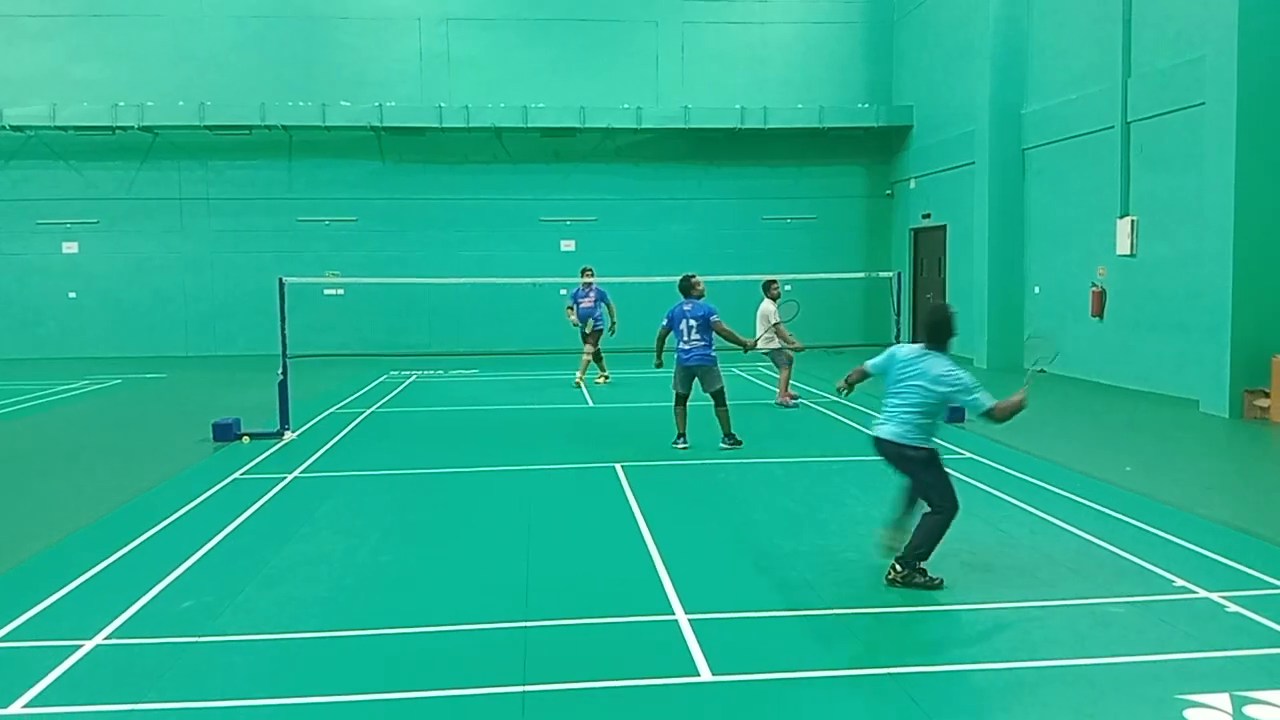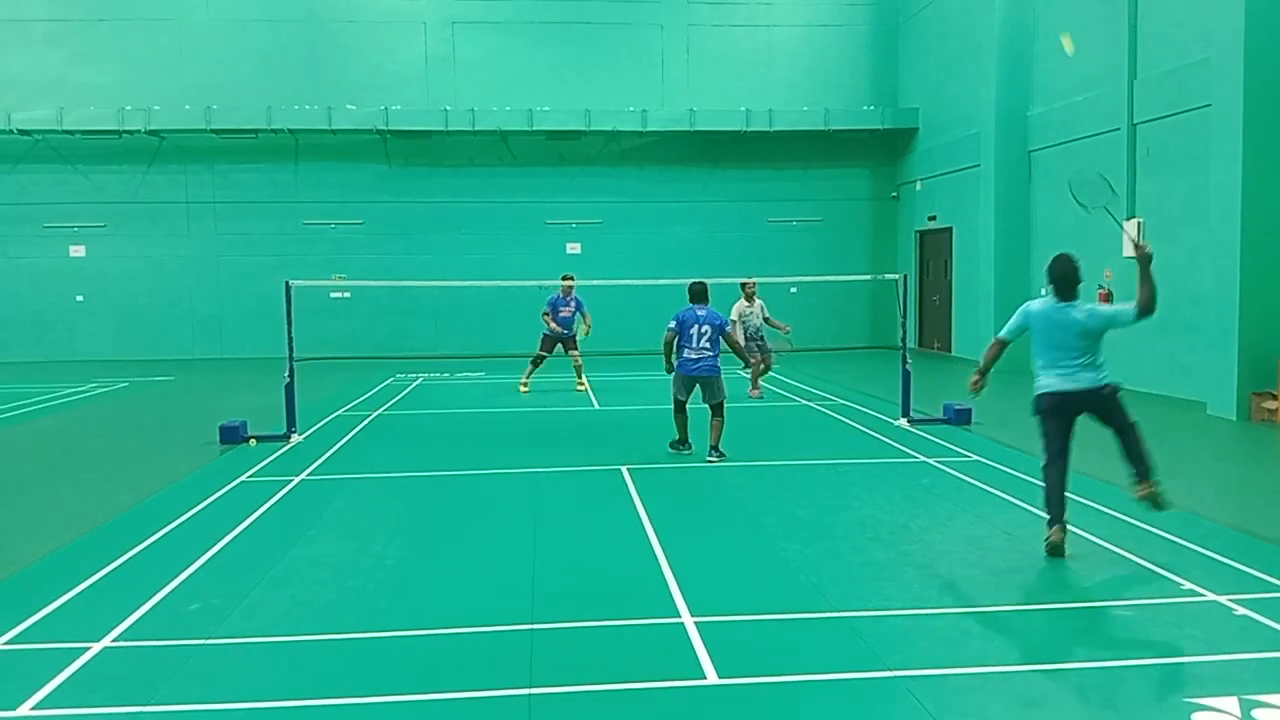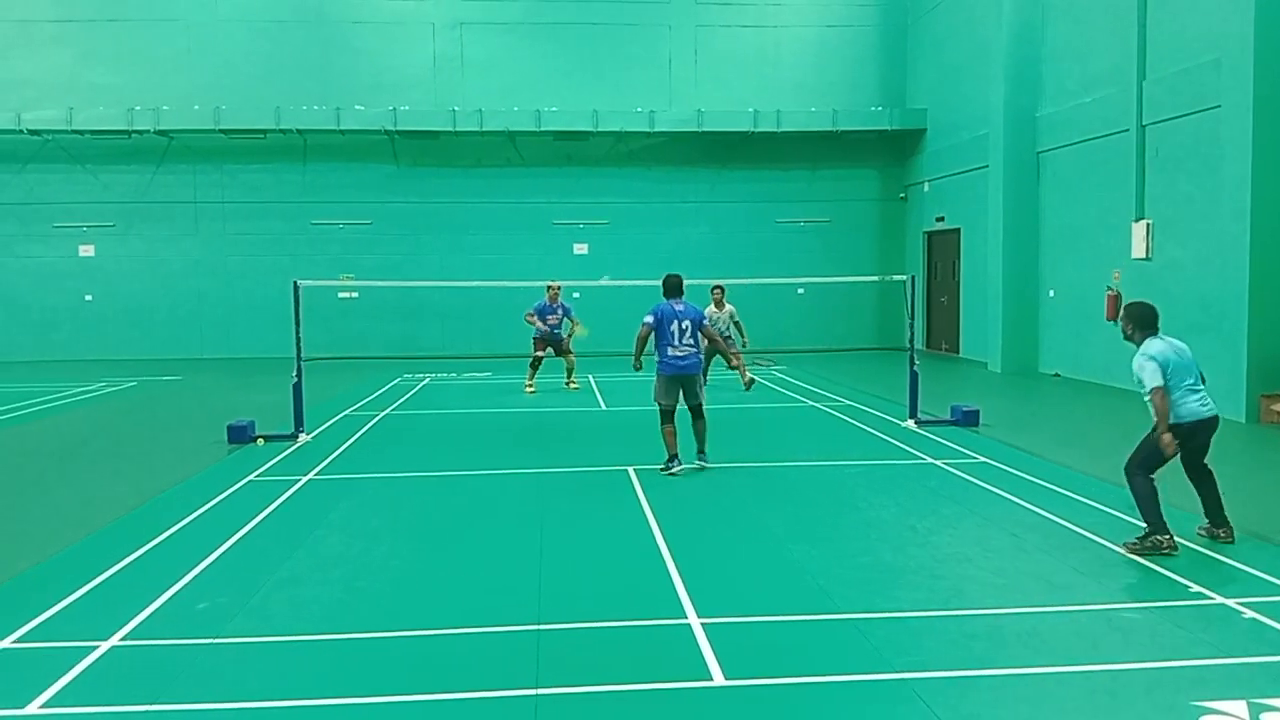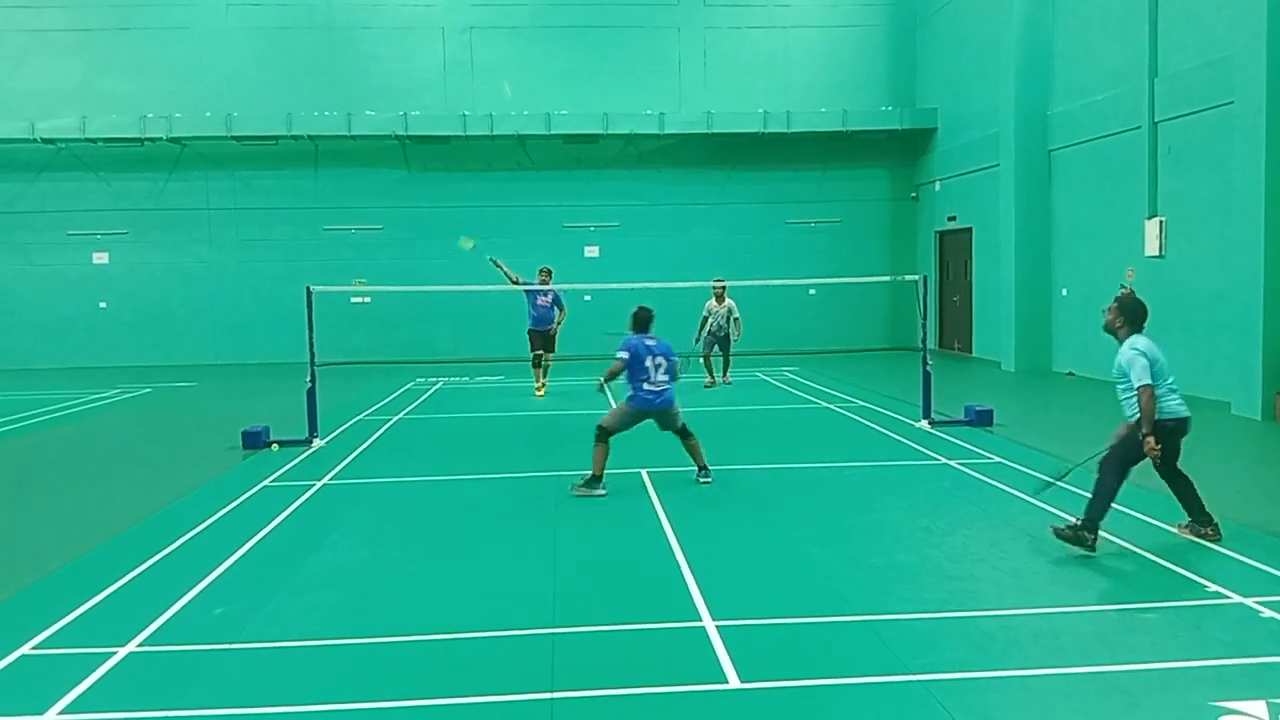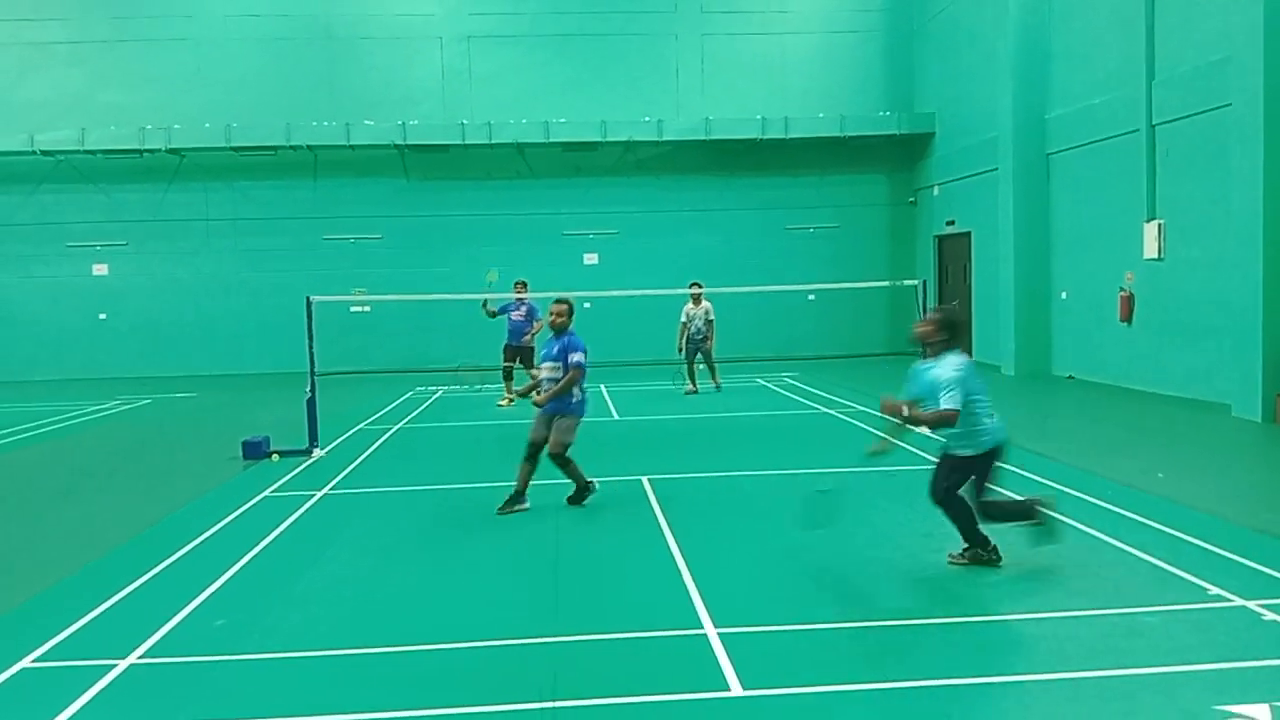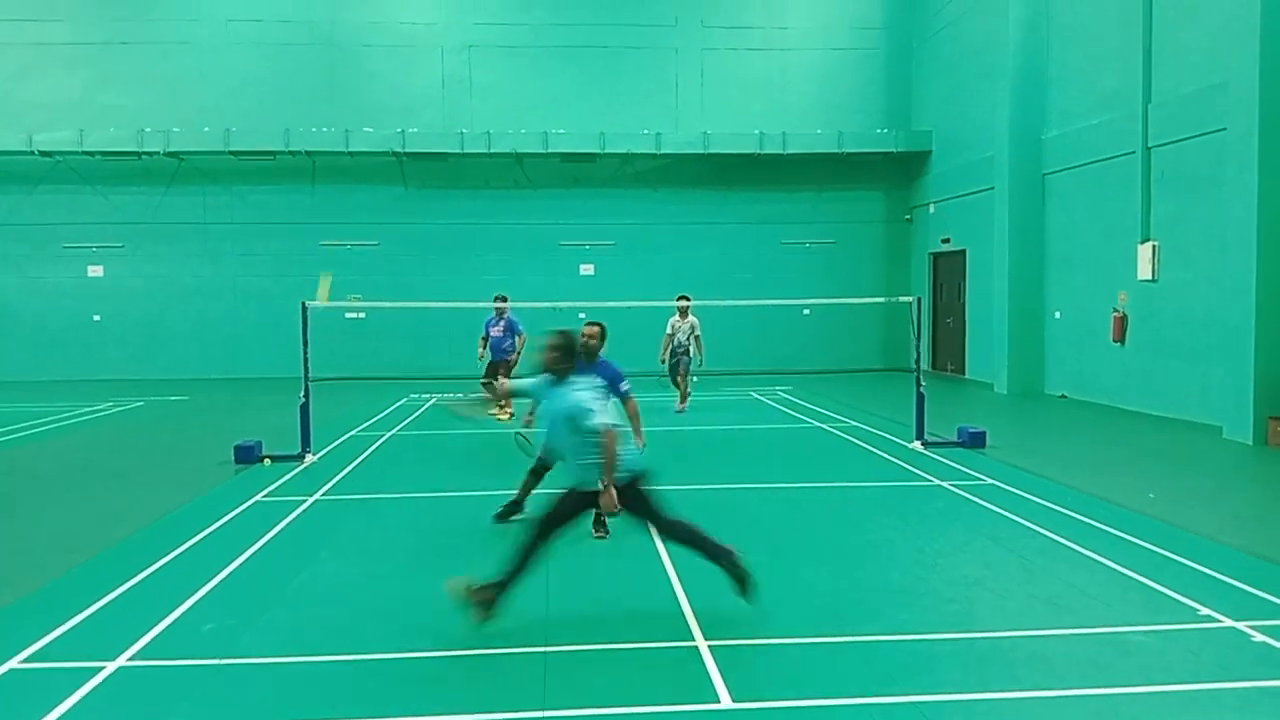
dt=0.5s
person 1, frame 1
left shoulder: (898, 353)
right shoulder: (953, 377)
left elbow: (864, 370)
right elbow: (997, 413)
left wrist: (846, 384)
right wrist: (1018, 403)
left hip: (883, 437)
right hip: (910, 446)
left knee: (921, 481)
right knee: (945, 507)
left ankle: (896, 530)
right ankle: (904, 569)
person 1, frame 2
left shoulder: (1031, 310)
right shoulder: (1094, 314)
left elbow: (999, 343)
right elbow: (1145, 309)
left wrist: (981, 373)
right wrist: (1144, 267)
left hip: (1050, 395)
right hip: (1093, 390)
left knee: (1054, 462)
right knee: (1126, 430)
left ankle: (1056, 525)
right ankle: (1145, 483)
person 1, frame 3
left shoulder: (1145, 357)
right shoulder: (1176, 345)
left elbow: (1158, 395)
right elbow: (1200, 381)
left wrist: (1163, 433)
left hip: (1182, 424)
right hip: (1207, 418)
left knee: (1136, 470)
right knee: (1197, 467)
left ankle: (1158, 534)
right ankle: (1220, 526)
person 1, frame 4
left shoulder: (1132, 351)
right shoulder: (1144, 345)
left elbow: (1146, 393)
left wrist: (1147, 434)
right wrist: (1129, 427)
left hip: (1162, 421)
right hip: (1176, 418)
left knee: (1111, 466)
right knee: (1169, 469)
left ankle: (1087, 530)
right ankle: (1204, 524)
person 1, frame 5
left shoulder: (950, 371)
right shoulder: (922, 367)
left elbow: (948, 417)
right elbow: (912, 402)
left wrist: (904, 413)
left hip: (980, 442)
right hip: (959, 442)
left knee: (965, 499)
right knee: (941, 493)
left ankle: (1032, 510)
right ankle: (981, 547)
person 1, frame 6
left shoulder: (581, 397)
right shoulder: (544, 385)
left elbow: (609, 437)
right elbow: (509, 389)
left wrist: (608, 485)
left hip: (616, 477)
right hip: (587, 480)
right knee: (541, 530)
person 2, frame 1
left shoulder: (673, 311)
right shoulder: (706, 308)
left elbow: (661, 336)
right elbow: (723, 331)
left wrist: (658, 357)
right wrist: (745, 343)
left hip: (683, 361)
right hip: (705, 360)
left knee: (680, 399)
right knee: (719, 398)
left ankle: (681, 437)
right ankle: (727, 436)
person 2, frame 2
left shoulder: (681, 315)
right shoulder: (718, 317)
left elbow: (668, 340)
right elbow: (734, 343)
left wrist: (668, 362)
right wrist: (747, 360)
left hip: (685, 369)
right hip: (710, 370)
left knee: (679, 405)
right knee: (717, 409)
left ankle: (683, 442)
right ankle: (713, 449)
person 2, frame 3
left shoulder: (658, 310)
right shoulder: (695, 311)
left elbow: (643, 334)
right elbow: (713, 338)
left wrist: (637, 358)
right wrist: (728, 355)
left hip: (668, 370)
right hip: (693, 369)
left knee: (667, 415)
right knee: (697, 412)
left ankle: (674, 459)
right ankle: (701, 453)
person 2, frame 4
left shoulder: (630, 343)
right shoulder: (665, 345)
left elbow: (617, 368)
right elbow: (672, 373)
left wrist: (604, 380)
left hip: (638, 402)
right hip: (665, 401)
left knee: (602, 432)
right knee: (684, 432)
left ankle: (595, 481)
right ankle: (703, 470)
person 2, frame 5
left shoulder: (573, 342)
right shoulder: (549, 343)
left elbow: (575, 375)
left wrist: (547, 395)
right wrist: (526, 389)
left hip: (569, 407)
right hip: (549, 407)
left knee: (556, 453)
right knee: (533, 446)
left ankle: (585, 486)
right ankle: (519, 496)
person 2, frame 6
left shoulder: (610, 371)
left elbow: (629, 401)
left wrist: (638, 435)
right wrist: (531, 413)
right knee: (540, 466)
left ankle: (600, 519)
right ankle: (516, 505)
